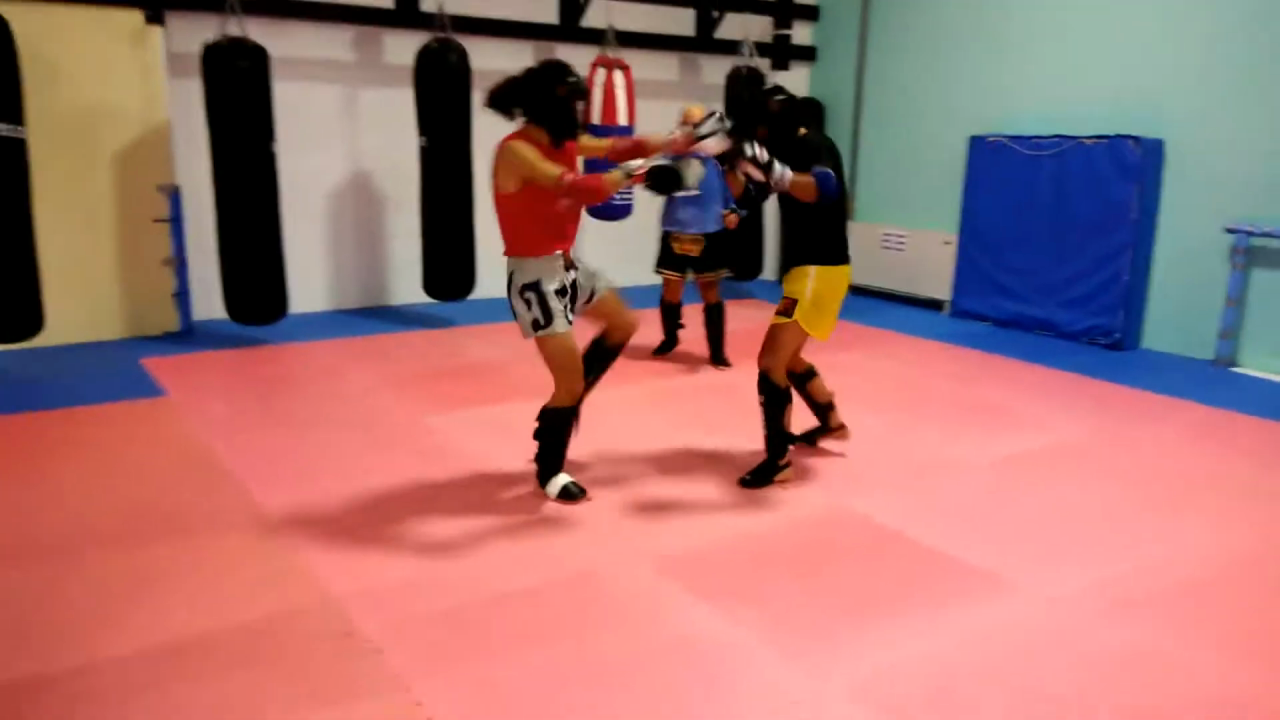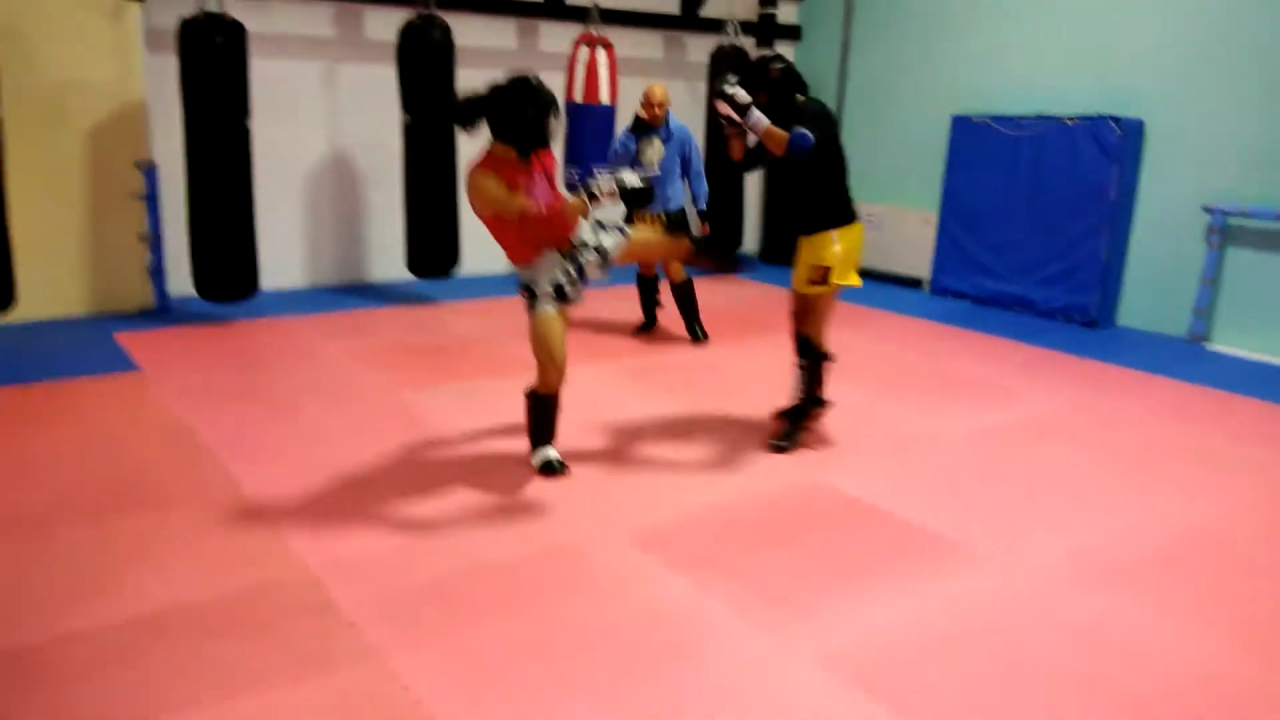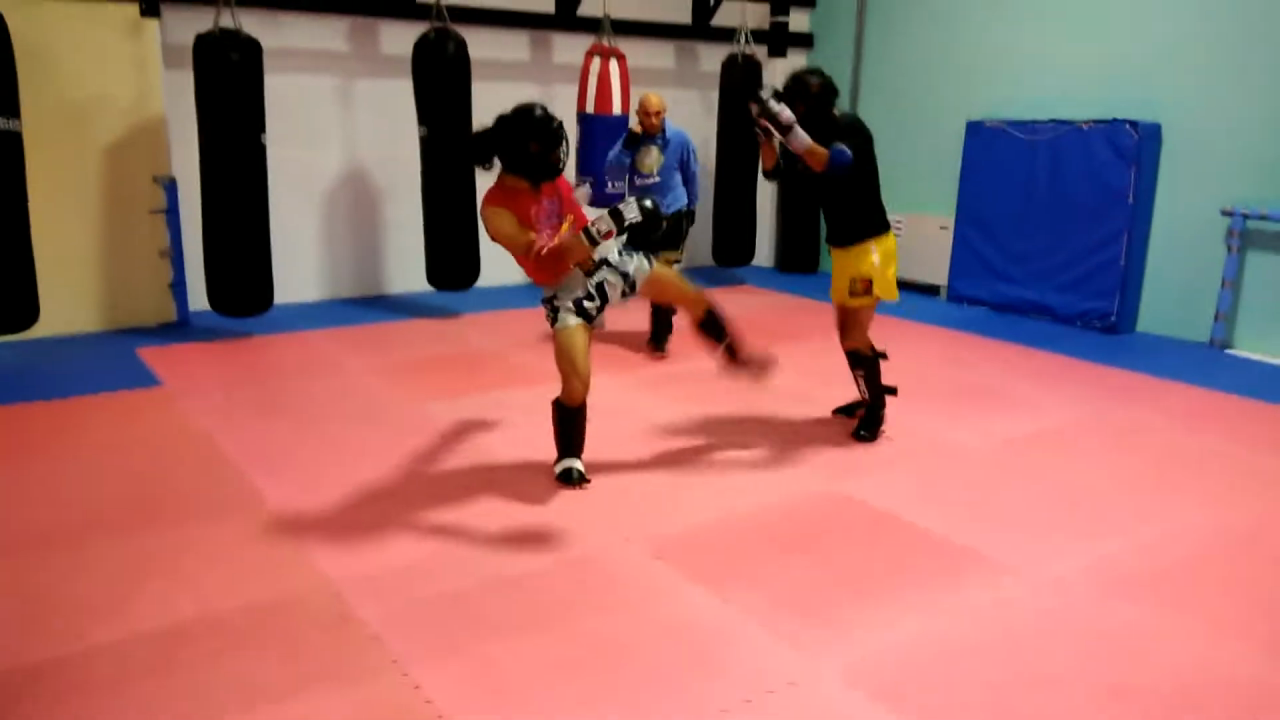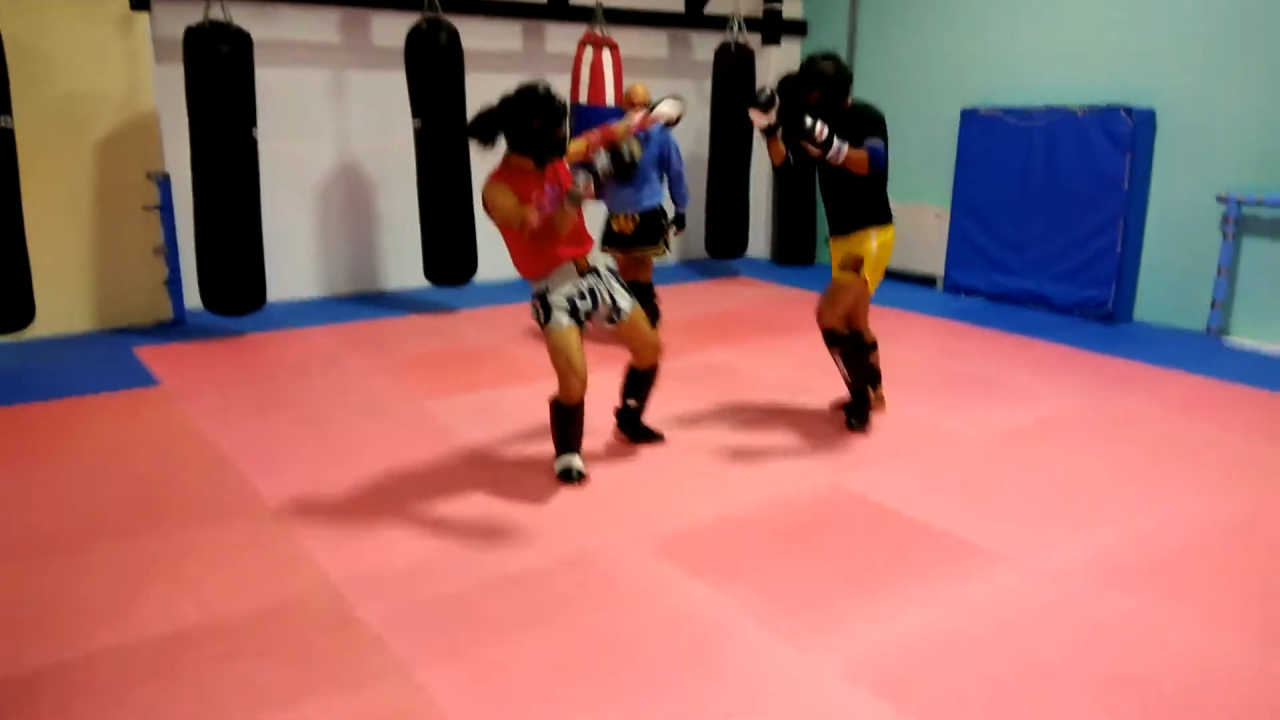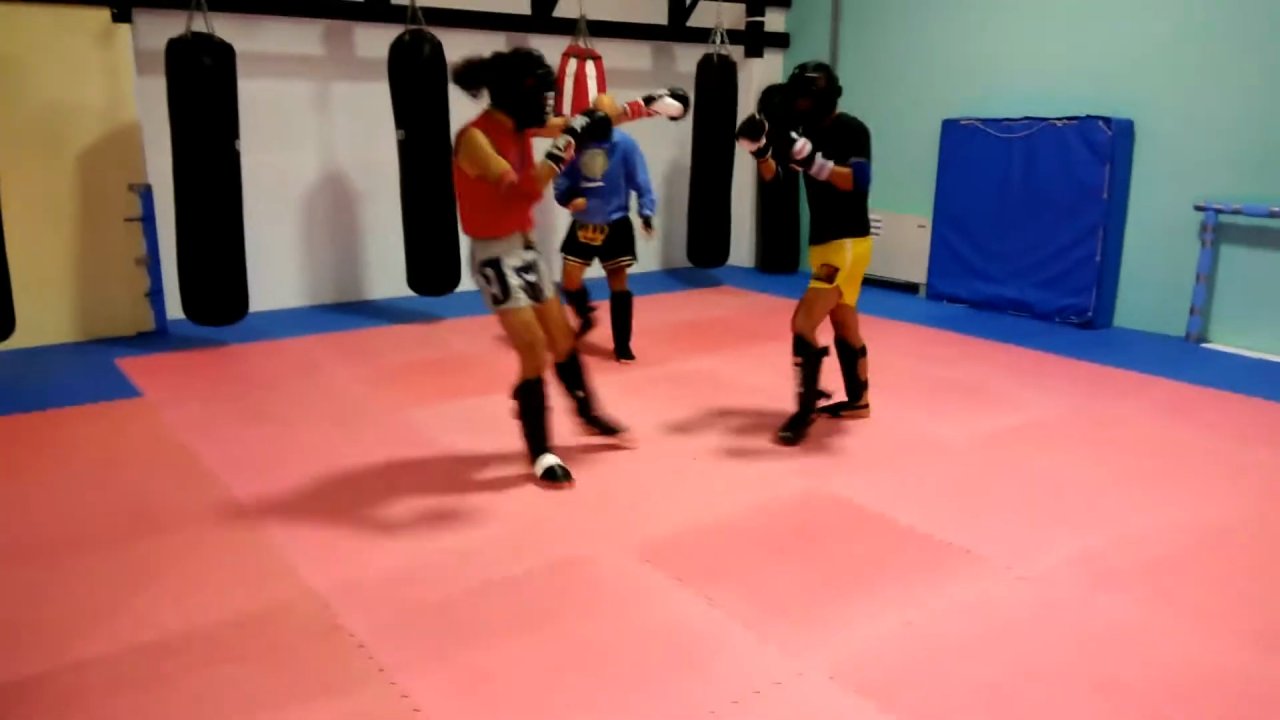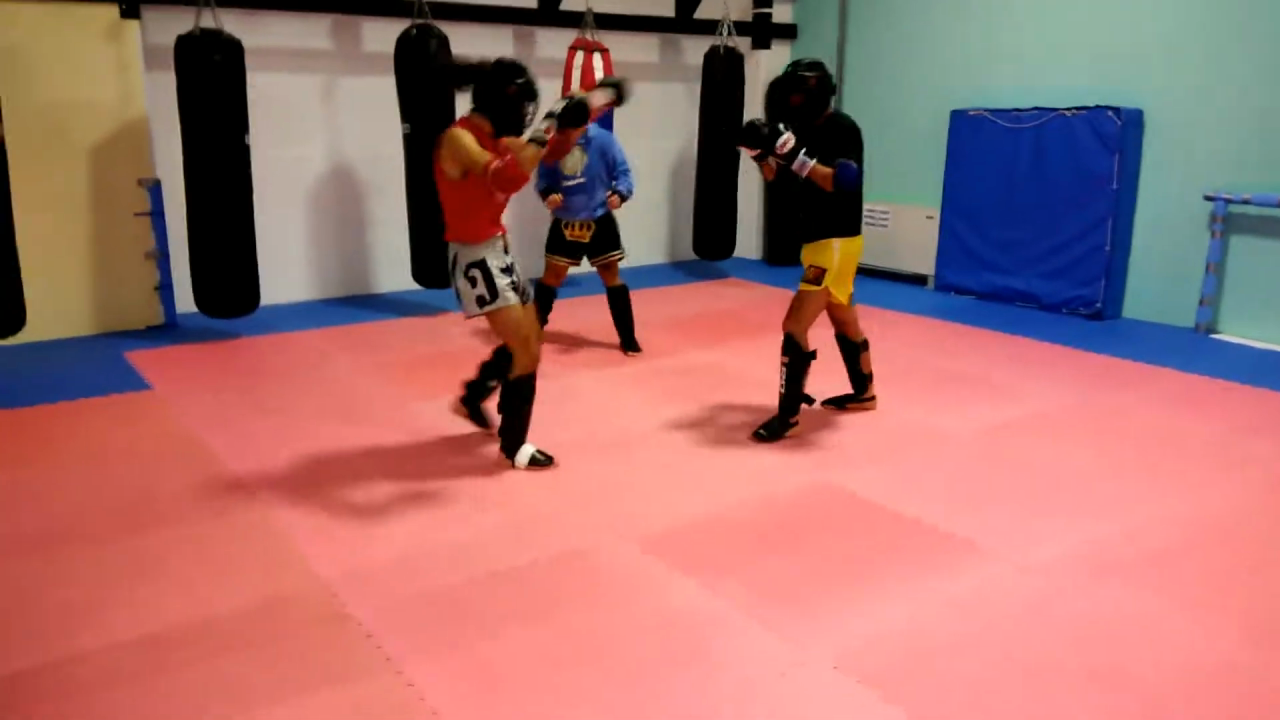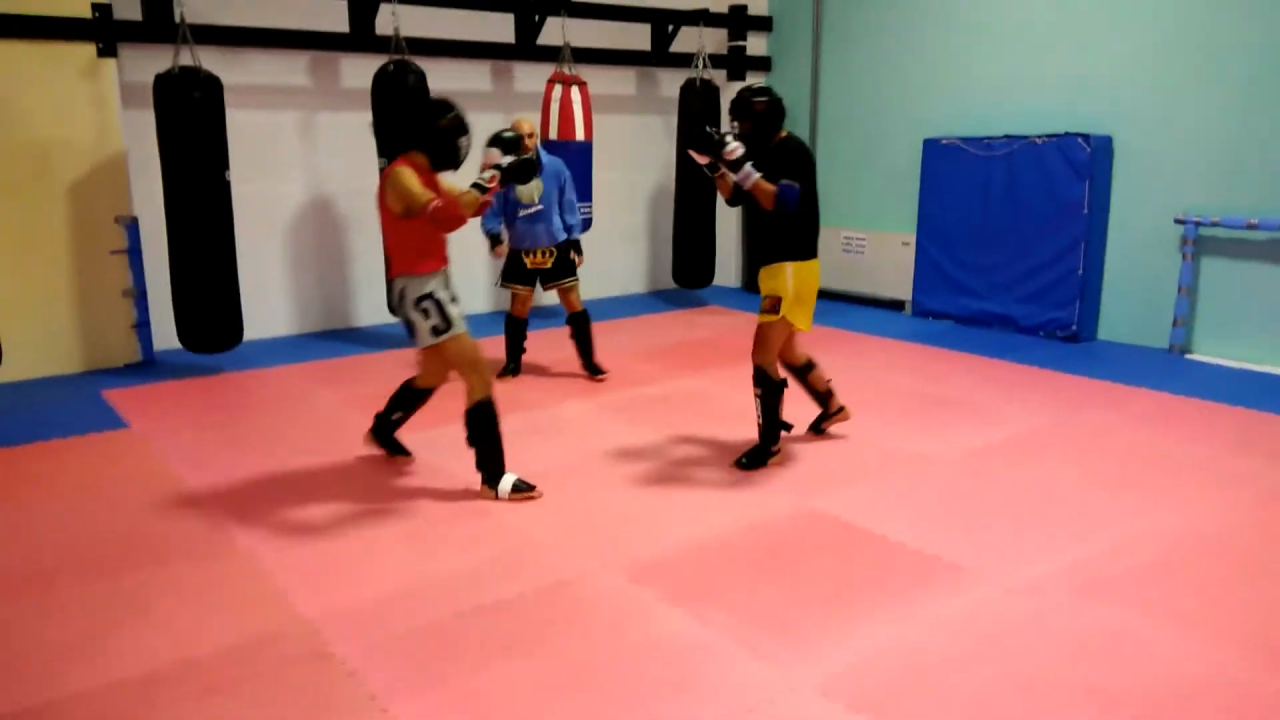
dt=0.2s
person 1, frame 1
left shoulder: (561, 142)
right shoulder: (515, 151)
left elbow: (615, 147)
right elbow: (581, 190)
left wrist: (672, 142)
right wrist: (631, 172)
left hip: (566, 265)
right hip: (536, 277)
left knee: (625, 324)
right knee: (570, 378)
left ankle: (569, 406)
right ankle: (550, 471)
person 1, frame 2
left shoulder: (533, 150)
right shoulder: (482, 181)
right elbow: (541, 223)
right wrist: (601, 191)
left hip: (581, 238)
right hip: (542, 272)
left knee: (669, 246)
right knee: (552, 369)
right ankle: (542, 446)
person 1, frame 3
left shoulder: (547, 176)
right shoulder: (496, 211)
right elbow: (551, 259)
right wrist: (609, 224)
left hip: (608, 260)
right hip: (567, 292)
left knee: (694, 299)
right knee: (576, 382)
left ankle: (734, 353)
right ankle: (569, 457)
person 1, frame 4
left shoulder: (551, 158)
right shoulder: (500, 189)
left elbow: (594, 140)
right elbow: (545, 238)
left wrist: (638, 121)
right wrist: (586, 184)
left hip: (592, 271)
right hip: (554, 290)
left knee: (648, 351)
right knee: (573, 379)
left ankle: (630, 422)
right ankle: (567, 454)
person 1, frame 5
left shoulder: (517, 126)
right shoulder: (474, 139)
left elbow: (576, 125)
right elbow: (520, 193)
left wrist: (643, 107)
right wrist: (564, 144)
left hip: (523, 249)
right hip: (496, 258)
left knee: (562, 338)
right knee: (534, 355)
left ankle: (587, 413)
right ankle: (540, 452)
person 1, frame 6
left shoulder: (493, 136)
right shoulder: (458, 139)
left elbow: (542, 153)
right elbow: (508, 179)
left wrist: (578, 118)
right wrist: (548, 129)
left hip: (497, 250)
right hip: (476, 258)
left knee: (527, 342)
right knee: (526, 351)
left ankle: (472, 397)
right ankle: (515, 444)
person 1, frame 7
left shoulder: (426, 174)
right shoulder: (400, 176)
left elbow: (470, 206)
right elbow: (446, 218)
left wrist: (494, 169)
right wrist: (492, 177)
left hip: (434, 284)
right hip: (421, 289)
left knee: (433, 375)
right knee: (479, 376)
left ankle: (383, 429)
right ankle: (495, 477)
person 2, frame 1
left shoulder: (814, 146)
right shoulder: (790, 151)
left elbow: (823, 190)
left wrist: (771, 171)
right wrist: (730, 158)
left hip: (820, 271)
right hip: (806, 268)
left knee: (770, 361)
right knee: (788, 357)
left ankle: (777, 459)
right ankle: (831, 421)
person 2, frame 2
left shoulder: (813, 113)
right shoulder: (784, 119)
left elbow: (794, 150)
right elbow: (743, 160)
left wrist: (749, 112)
right wrist: (732, 120)
left hip: (835, 233)
right hip: (811, 233)
left knee: (812, 327)
right knee: (801, 318)
left ankle: (801, 416)
right ankle: (812, 398)
person 2, frame 3
left shoulder: (849, 128)
right shoulder: (815, 133)
left elbow: (834, 165)
right elbow: (774, 170)
left wrist: (789, 129)
right wrist: (768, 130)
left hip: (869, 244)
right hip: (843, 246)
left knee: (854, 337)
right knee: (848, 329)
left ankle: (875, 410)
right ankle: (868, 398)
person 2, frame 4
left shoulder: (866, 118)
right shoulder: (820, 123)
left elbow: (874, 164)
right elbow: (783, 162)
left wrist: (829, 146)
right wrist: (770, 128)
left hip: (870, 233)
right hip: (841, 236)
left knee: (829, 315)
right knee: (855, 321)
left ankle: (862, 392)
right ankle: (870, 391)
person 2, frame 5
left shoulder: (851, 130)
right shoulder: (807, 131)
left elbow: (858, 180)
right elbow: (773, 174)
left wrist: (813, 162)
right wrist: (760, 148)
left hip: (847, 243)
right hip: (822, 243)
left knee: (803, 323)
right knee: (844, 326)
left ankle: (804, 412)
right ankle: (857, 399)
person 2, frame 6
left shoulder: (842, 129)
right shoulder: (802, 129)
left elbow: (845, 183)
right elbow: (774, 176)
left wrist: (798, 159)
right wrist: (762, 152)
left hip: (838, 242)
right hip: (817, 240)
left knee: (794, 325)
right knee: (844, 321)
left ankle: (787, 414)
right ankle: (863, 392)
person 2, frame 7
left shoulder: (792, 151)
right shoulder: (762, 152)
left elbow: (782, 204)
right elbow: (735, 197)
left wrist: (741, 167)
right wrist: (715, 165)
left hip: (793, 267)
right hip: (776, 266)
left knee: (763, 355)
right knee: (785, 350)
left ankle: (768, 442)
right ankle: (832, 407)
person 3, frame 1
left shoulder: (717, 155)
right shoulder: (673, 154)
left wrist: (734, 211)
right wrist: (672, 152)
left hip: (709, 238)
right hip: (675, 236)
left knee: (711, 296)
right knee: (670, 295)
left ankle: (717, 352)
right ankle: (670, 338)
person 3, frame 2
left shoulder: (681, 134)
right shoulder: (635, 131)
left elbow: (695, 172)
right elbow: (616, 159)
left wrist: (702, 211)
right wrist: (633, 128)
left hip: (671, 214)
right hip: (640, 213)
left knee: (675, 272)
right knee: (646, 269)
left ankle: (695, 325)
right ankle: (649, 317)
person 3, frame 3
left shoulder: (679, 139)
right shoulder: (631, 140)
left elbow: (691, 176)
right elbow: (612, 173)
left wrist: (691, 209)
right wrist: (628, 144)
left hip: (671, 217)
left ankle: (659, 336)
right ankle: (661, 329)
person 3, frame 4
left shoulder: (660, 136)
left elbow: (676, 175)
left wrist: (681, 211)
left hip: (648, 214)
right hip: (617, 215)
left knee: (641, 272)
right knee: (627, 274)
right ankle: (650, 312)
person 3, frame 5
left shoulder: (625, 144)
left elbow: (642, 181)
right elbow: (562, 179)
left wrist: (646, 212)
right wrist: (569, 197)
left hip: (615, 225)
right hip: (582, 225)
left knee: (618, 284)
right knee: (570, 281)
left ankle: (622, 344)
right ankle: (586, 318)
person 3, frame 6
left shoulder: (603, 139)
right shoulder: (555, 143)
left elbow: (622, 170)
right elbow: (543, 178)
left wrist: (620, 192)
right wrist: (547, 193)
left hip: (599, 221)
right hip: (564, 223)
left knee: (612, 279)
right knee: (551, 277)
left ankle: (627, 337)
person 3, frame 7
left shoulder: (555, 167)
left elbow: (568, 204)
right elbow: (491, 212)
left wrist: (574, 239)
right wrist: (495, 237)
left hip: (556, 248)
right hip: (521, 252)
left knee: (574, 305)
right knee: (519, 310)
left ankle: (589, 360)
right ankle: (512, 362)
